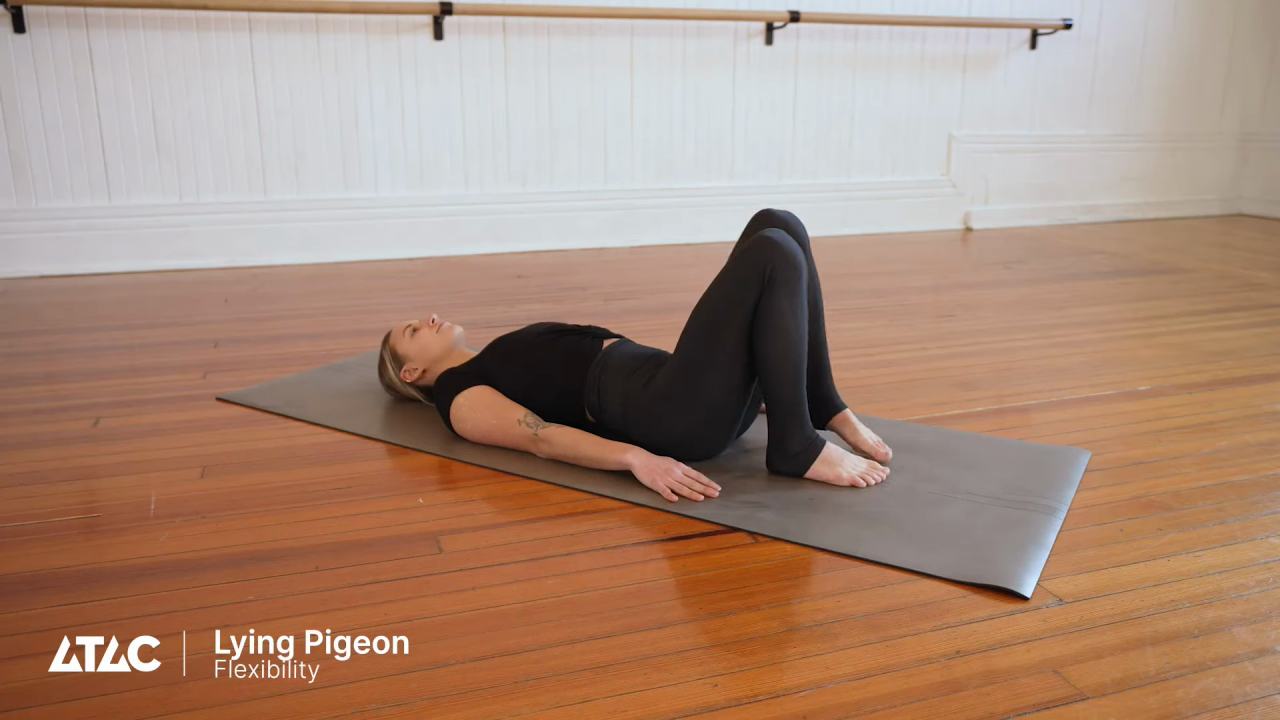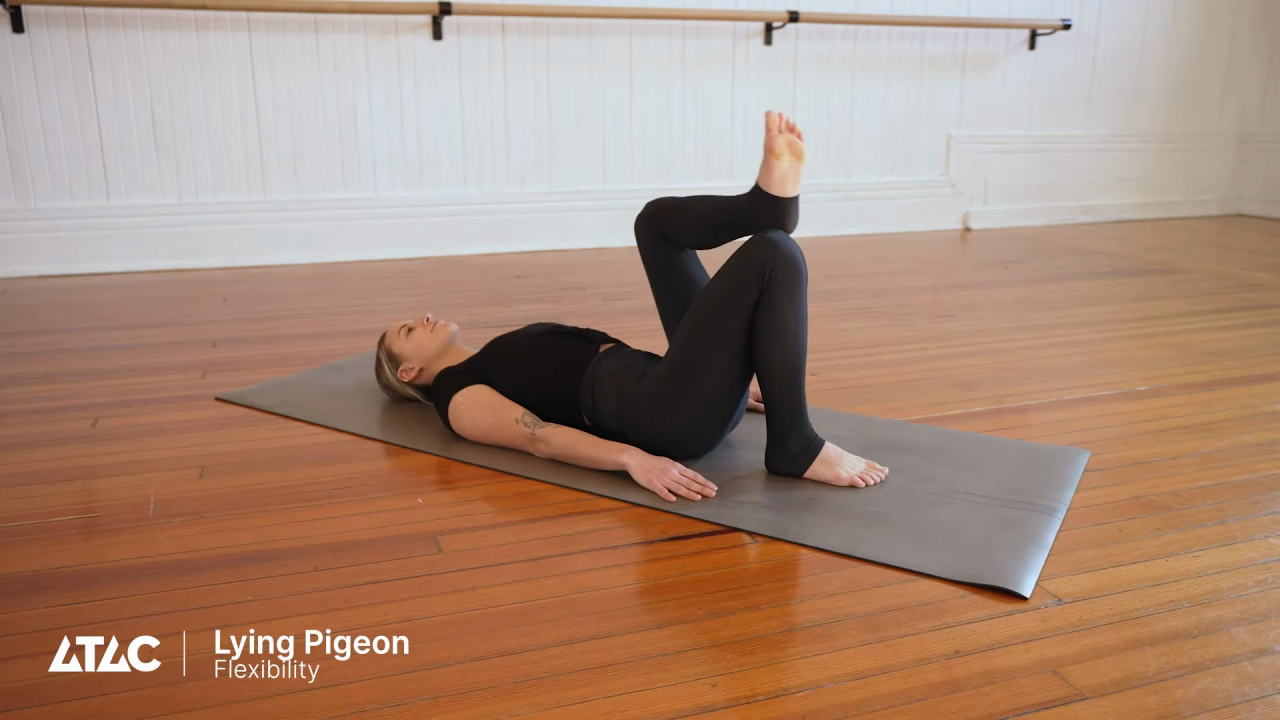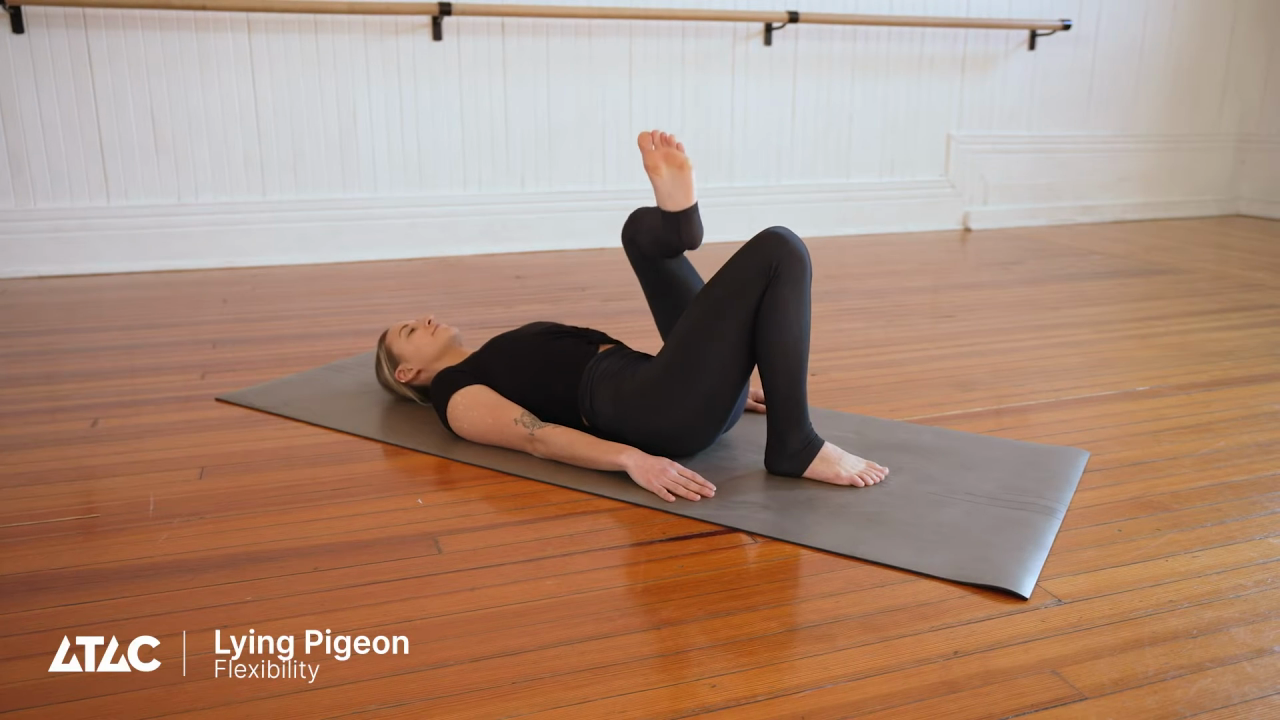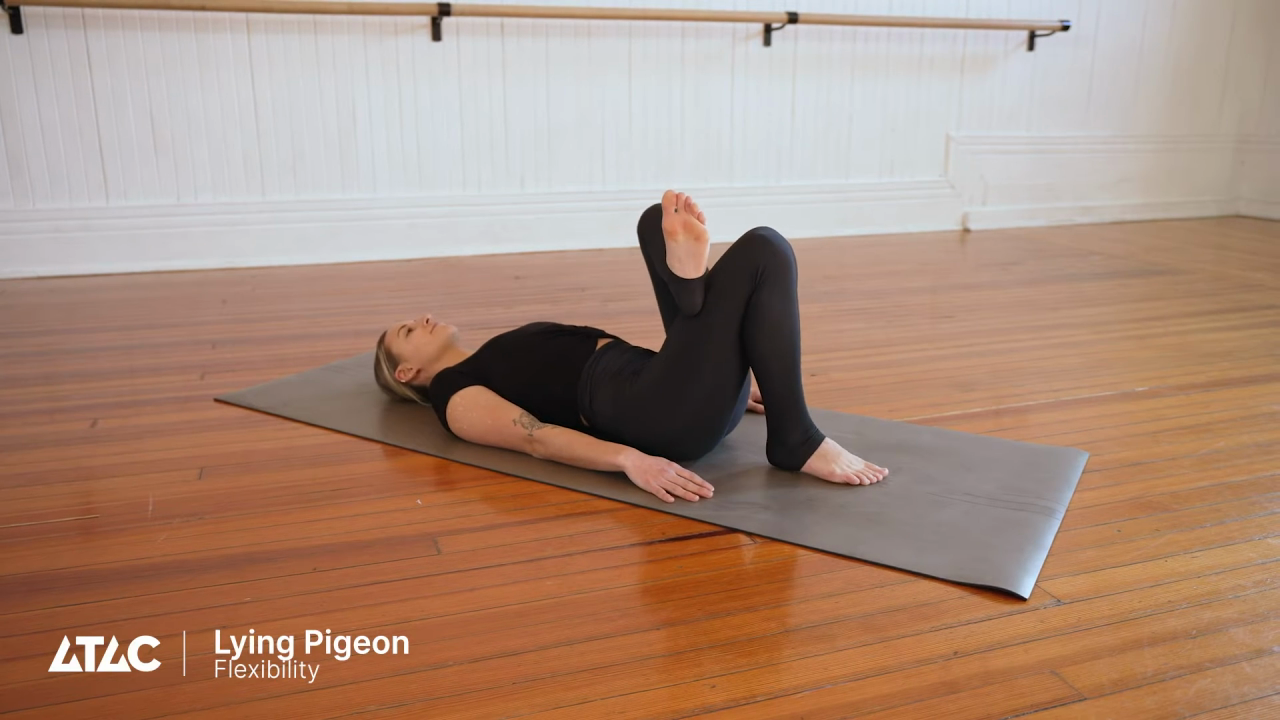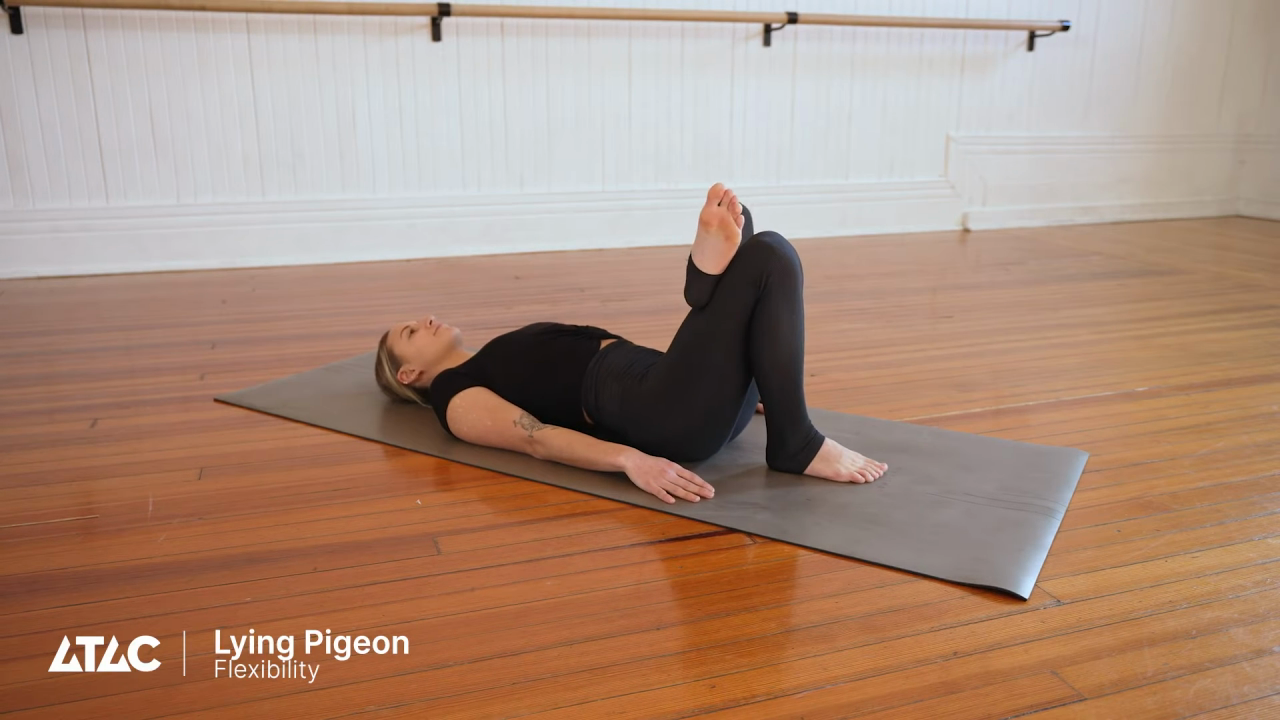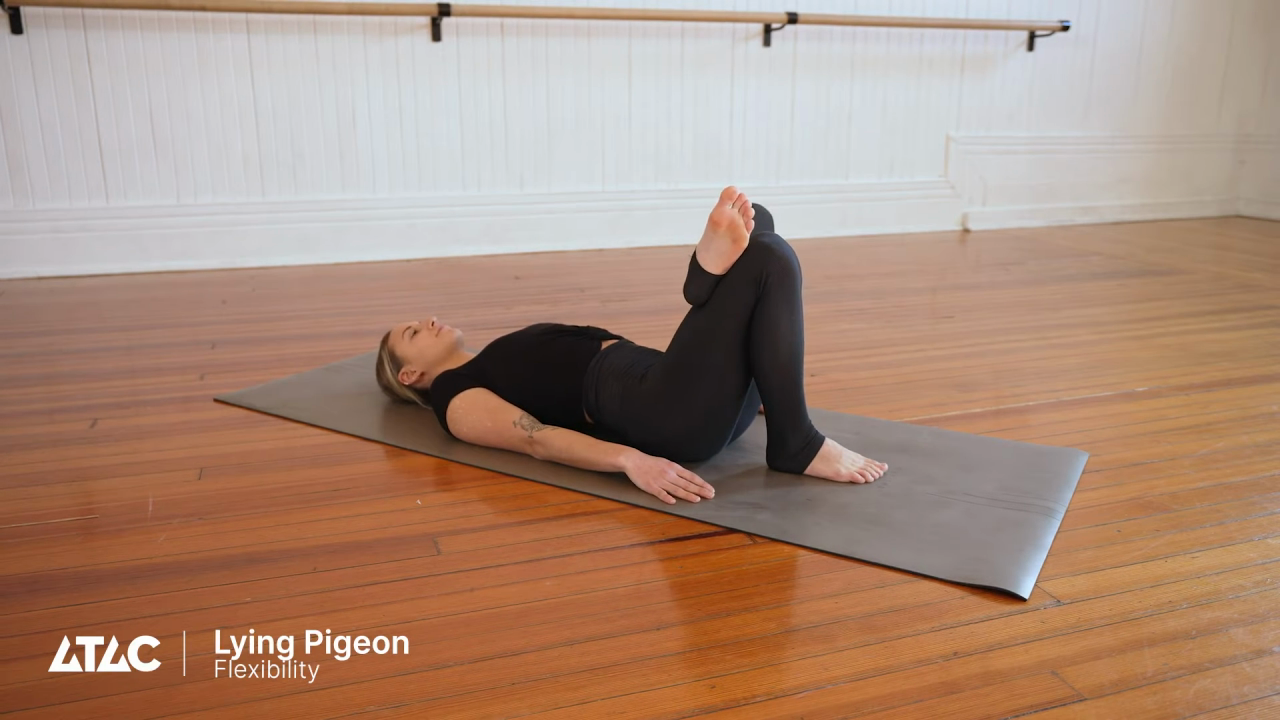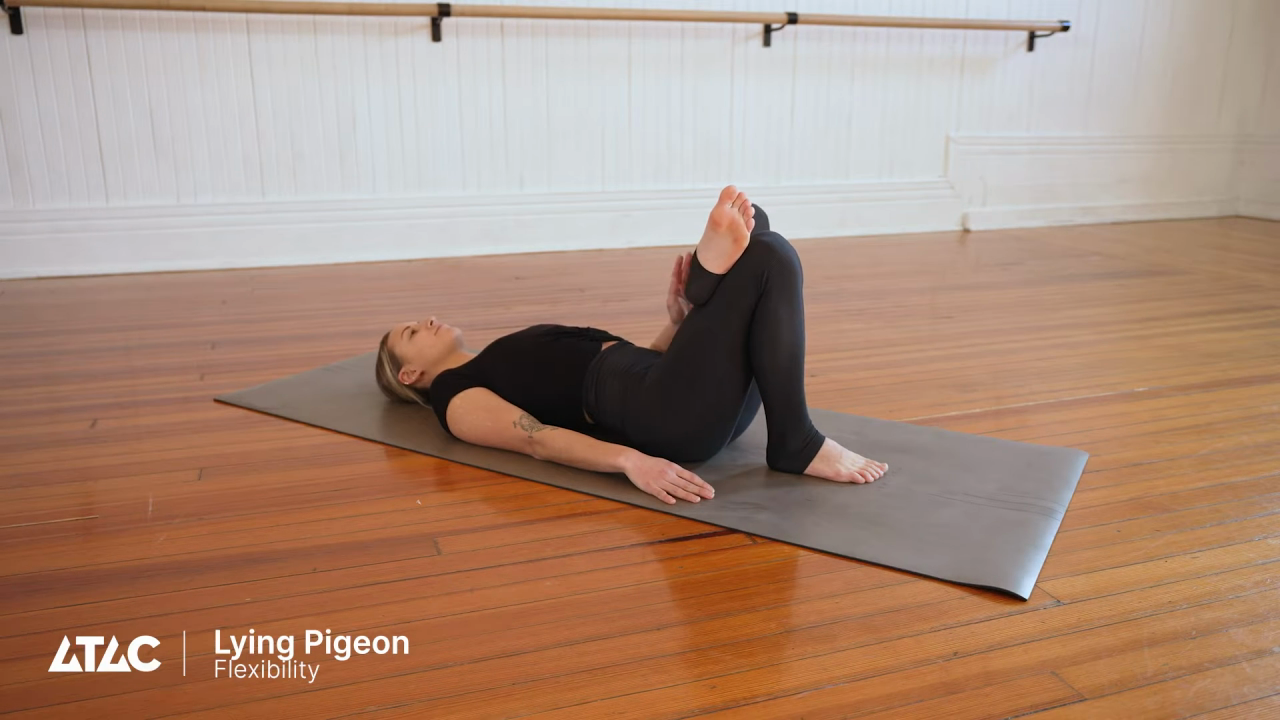
dt=0.7s
person 1, frame 1
left shoulder: (504, 364)
right shoulder: (463, 399)
right elbow: (542, 438)
left wrist: (752, 376)
right wrist: (635, 457)
left hip: (693, 397)
right hip: (677, 418)
left knee: (778, 224)
right knee: (773, 253)
left ankle: (824, 406)
right ankle: (796, 447)
person 1, frame 2
left shoulder: (500, 364)
right shoulder: (461, 398)
right elbow: (538, 437)
left wrist: (735, 372)
right wrist: (632, 457)
left hip: (690, 392)
right hip: (670, 417)
left knee: (658, 220)
right knee: (772, 255)
left ankle: (771, 197)
right ankle: (796, 448)
person 1, frame 3
left shoulder: (508, 362)
right shoulder: (460, 399)
right elbow: (537, 438)
left wrist: (730, 376)
right wrist: (631, 458)
left hip: (693, 399)
right hip: (666, 415)
right knee: (778, 253)
left ankle: (675, 215)
right ankle: (795, 448)
person 1, frame 4
left shoulder: (503, 365)
right shoulder: (458, 398)
right elbow: (535, 437)
left wrist: (731, 377)
right wrist: (629, 457)
left hip: (682, 394)
right hip: (663, 416)
right knee: (762, 252)
left ankle: (687, 276)
right ankle: (797, 441)
person 1, frame 5
left shoulder: (505, 367)
right shoulder: (459, 400)
right elbow: (536, 439)
left wrist: (743, 380)
right wrist: (630, 459)
left hip: (689, 399)
right hip: (668, 418)
right knee: (769, 258)
left ankle: (711, 269)
right ankle: (797, 446)
person 1, frame 6
left shoulder: (506, 368)
right shoulder: (459, 400)
right elbow: (538, 439)
left wrist: (745, 382)
right wrist: (630, 459)
left hip: (690, 397)
right hip: (667, 416)
right knee: (766, 261)
right ankle: (797, 445)
person 1, frame 7
left shoulder: (508, 368)
right shoulder: (458, 400)
right elbow: (537, 440)
left wrist: (679, 319)
right wrist: (630, 460)
left hip: (696, 400)
right hip: (668, 417)
right knee: (766, 263)
right ankle: (797, 445)
